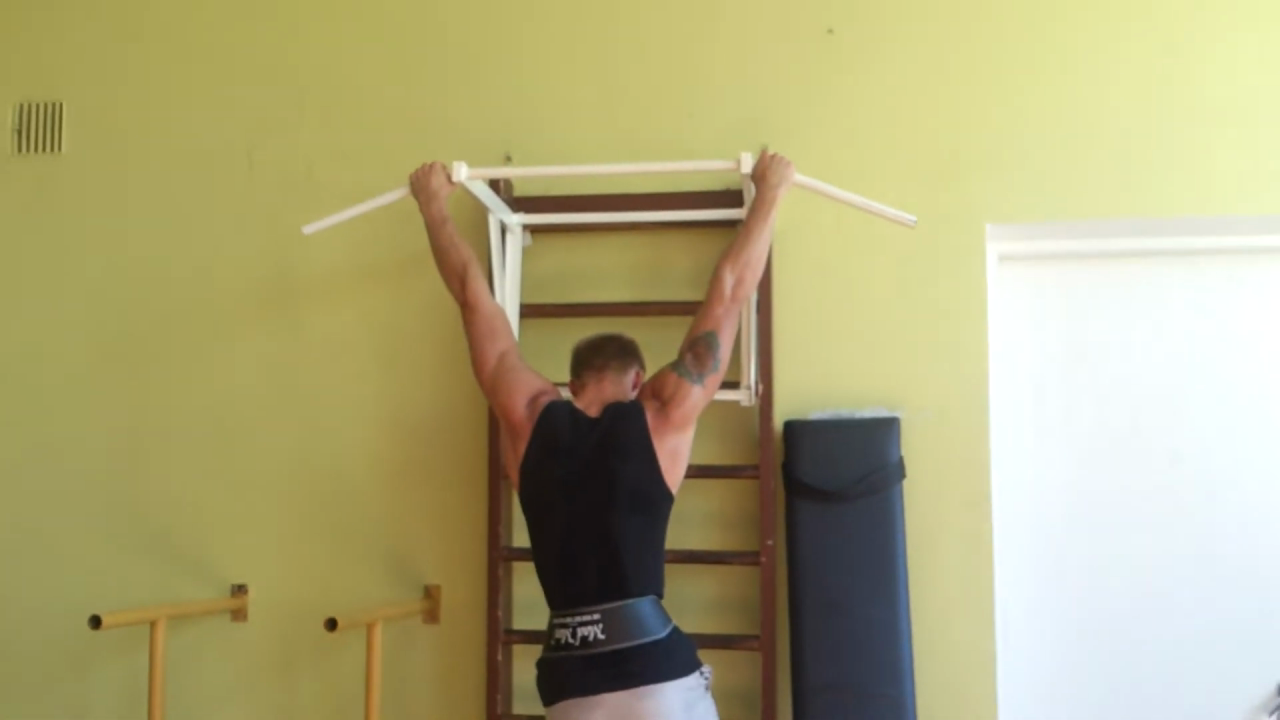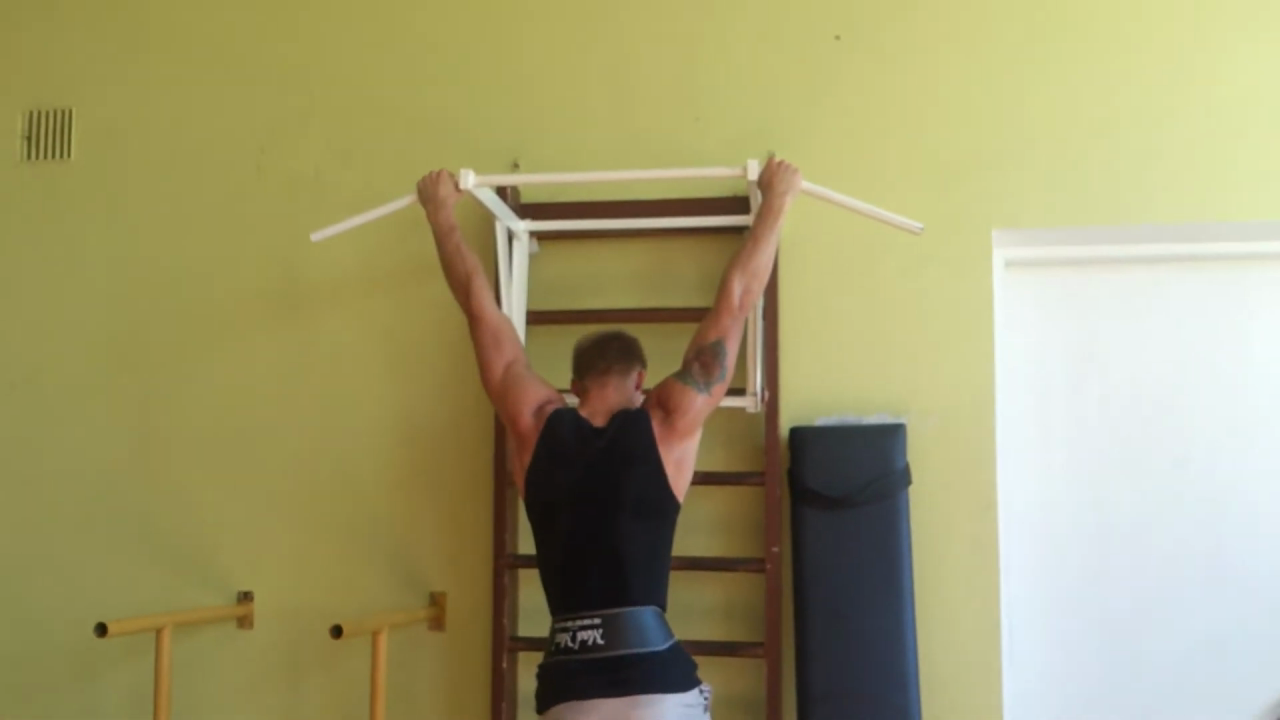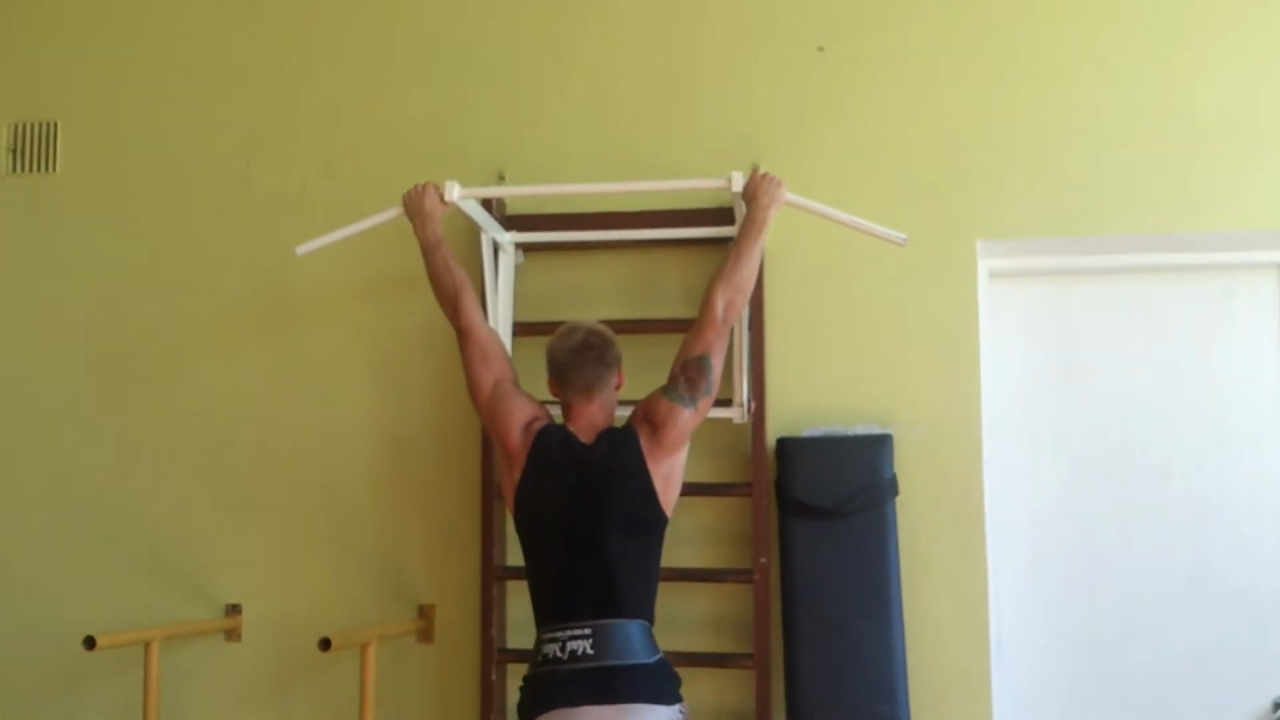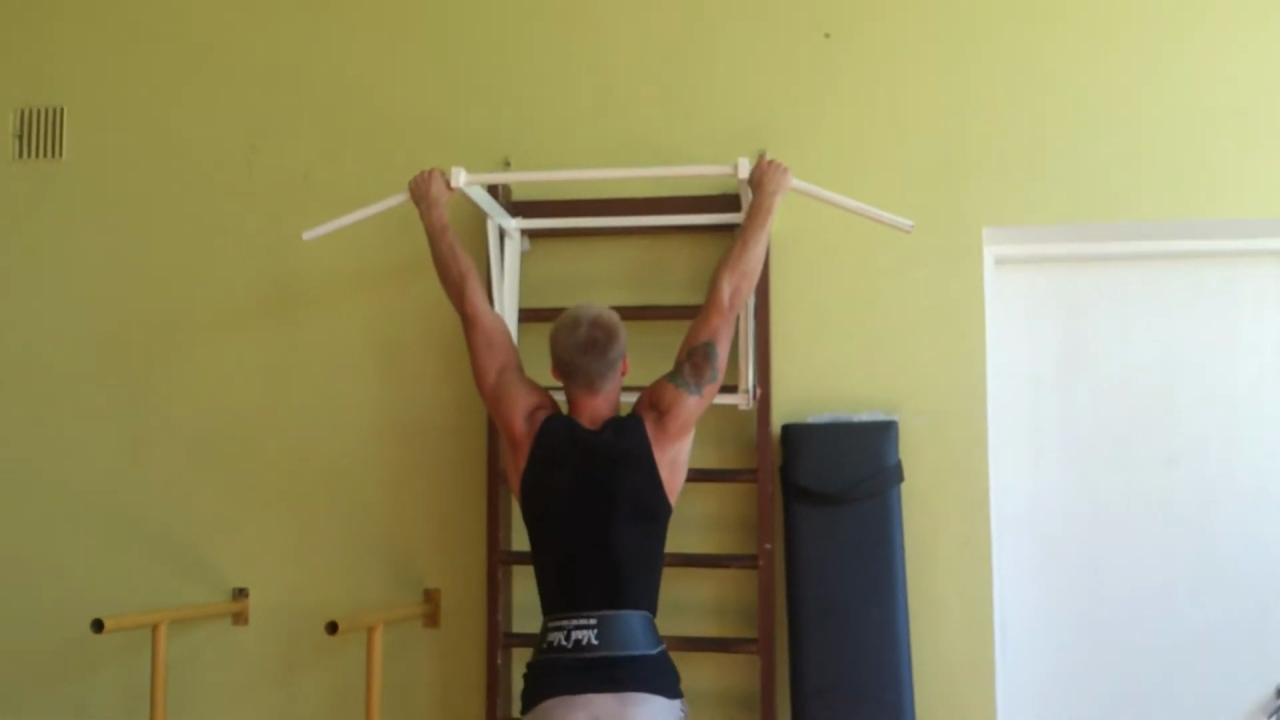
dt=0.7s
person 1, frame 1
left shoulder: (529, 419)
right shoulder: (662, 416)
left elbow: (473, 294)
right elbow: (728, 292)
left wrist: (432, 205)
right wrist: (769, 192)
person 1, frame 2
left shoulder: (535, 426)
right shoulder: (668, 425)
left elbow: (480, 306)
right elbow: (734, 301)
left wrist: (440, 212)
right wrist: (775, 200)
person 1, frame 3
left shoulder: (523, 443)
right shoulder: (656, 442)
left elbow: (468, 319)
right elbow: (718, 316)
left wrist: (427, 225)
right wrist: (759, 214)
person 1, frame 4
left shoulder: (529, 431)
right shoulder: (662, 429)
left elbow: (474, 306)
right elbow: (724, 302)
left wrist: (434, 211)
right wrist: (765, 199)
